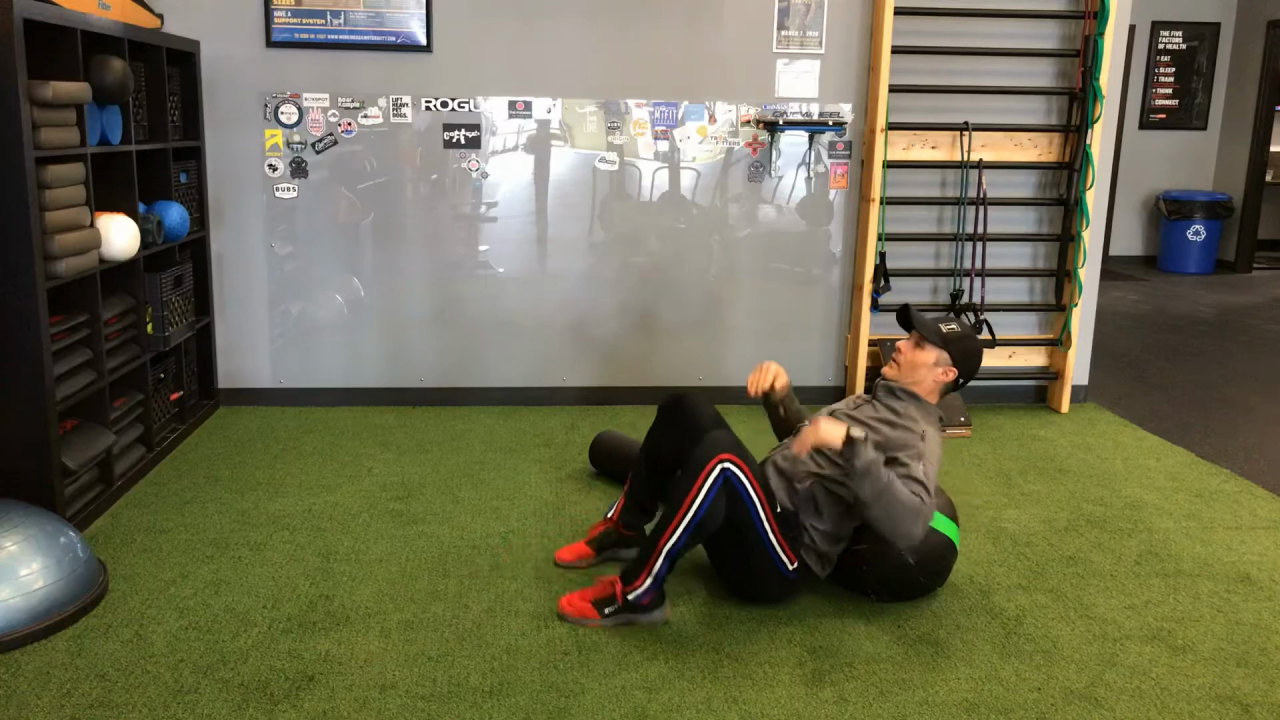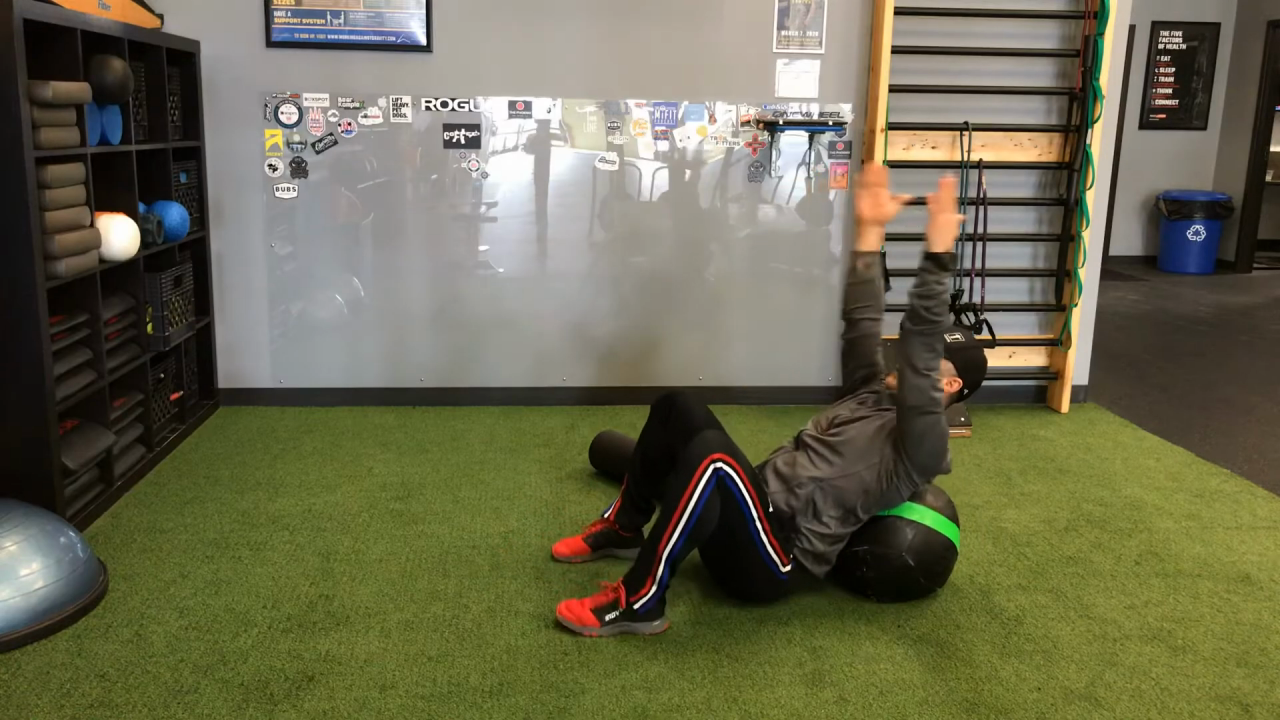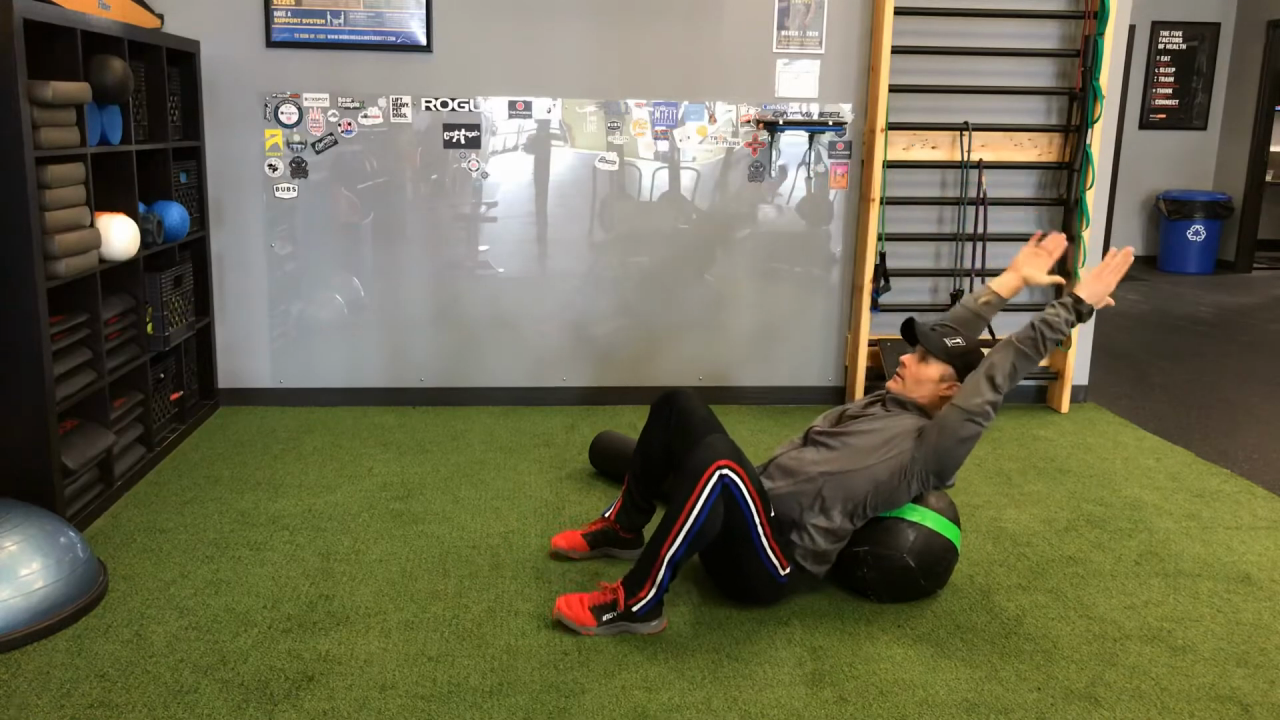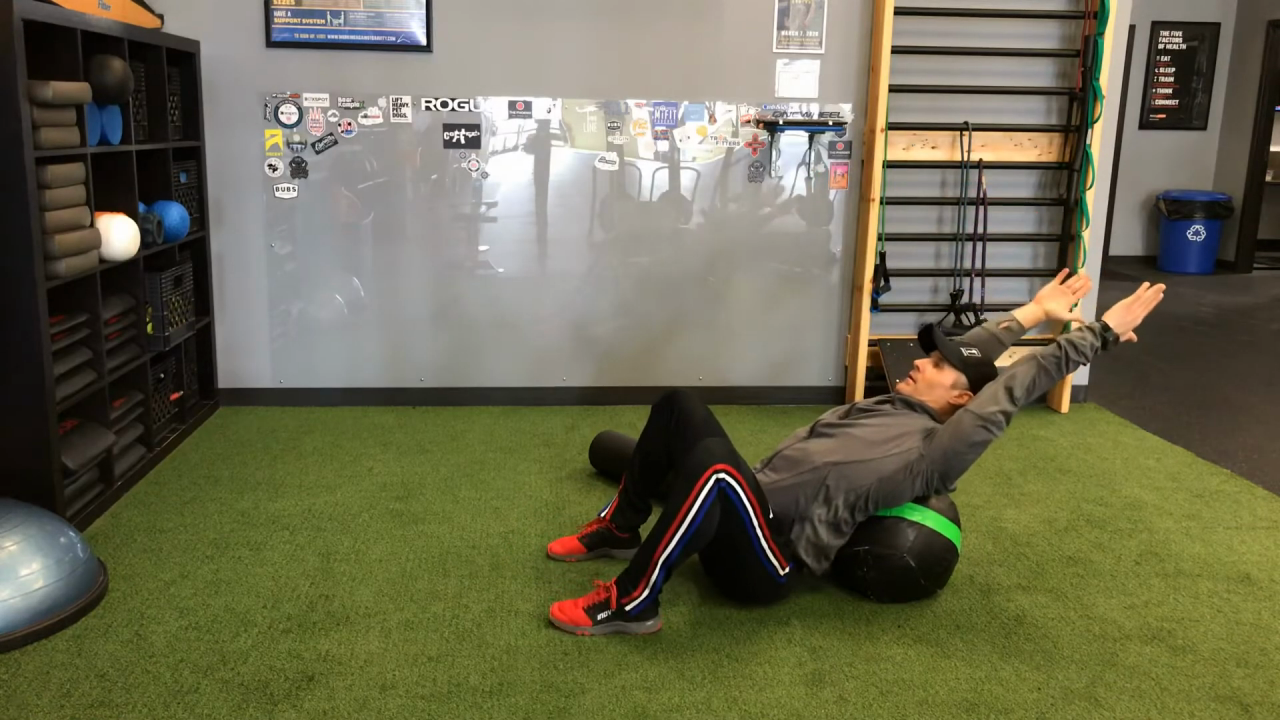
dt=0.7s
person 1, frame 1
left shoulder: (918, 439)
right shoulder: (876, 399)
left elbow: (906, 523)
right elbow: (796, 433)
left wrist: (851, 441)
right wrist: (779, 391)
left hip: (775, 558)
right hip: (750, 511)
left knee: (719, 451)
right knee: (685, 408)
left ankle: (636, 593)
right ankle: (625, 530)
person 1, frame 2
left shoulder: (921, 445)
right shoulder: (872, 395)
left elbow: (921, 361)
right elbow: (861, 321)
left wrist: (938, 255)
right wrist: (868, 232)
left hip: (768, 560)
right hip: (749, 512)
left knee: (709, 454)
right knee: (677, 408)
left ankle: (638, 603)
right ankle: (622, 530)
person 1, frame 3
left shoulder: (929, 446)
right shoulder: (888, 403)
left elbow: (997, 375)
right elbow: (946, 339)
left wrist: (1074, 304)
right wrist: (1010, 281)
left hip: (765, 561)
right hip: (745, 513)
left knee: (715, 462)
right knee: (678, 406)
left ankle: (635, 603)
right ankle: (622, 529)
person 1, frame 4
left shoulder: (935, 449)
right shoulder: (892, 407)
left elbow: (1009, 391)
right elbow: (959, 353)
left wrist: (1099, 333)
right wrist: (1031, 313)
left hip: (767, 556)
right hip: (743, 513)
left knee: (713, 464)
right knee: (678, 406)
left ankle: (631, 603)
right ankle: (619, 530)
